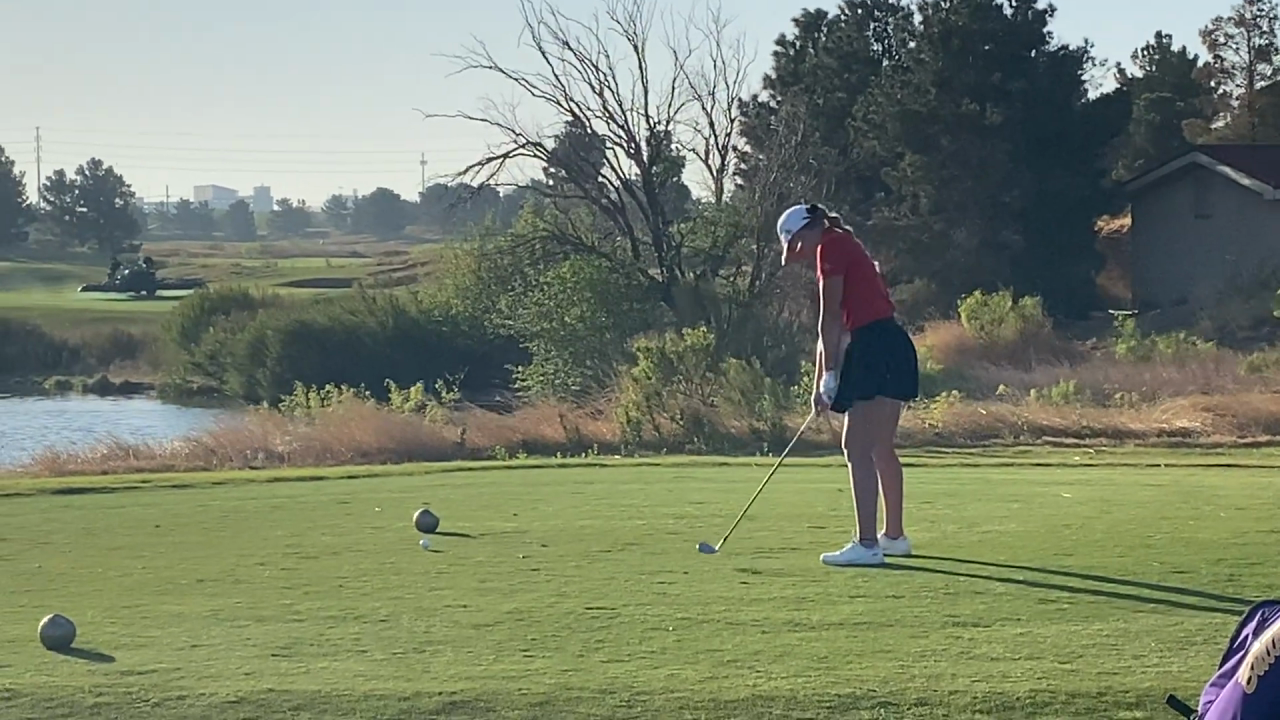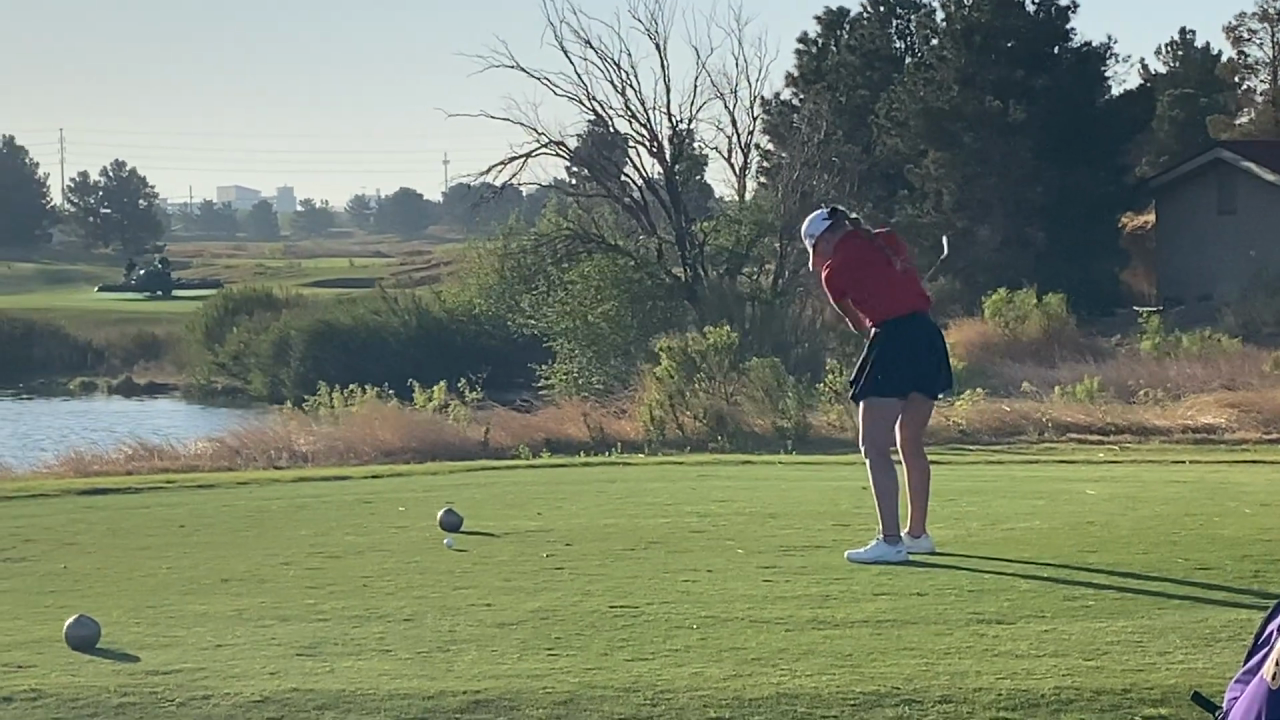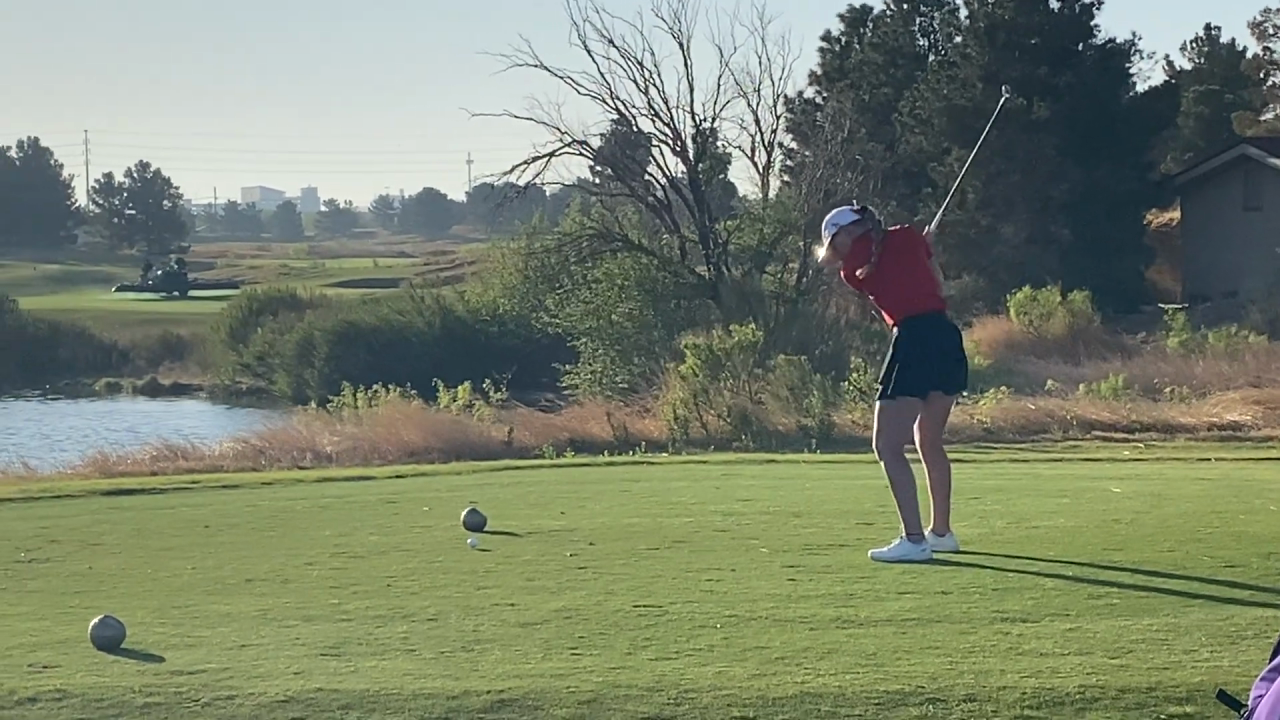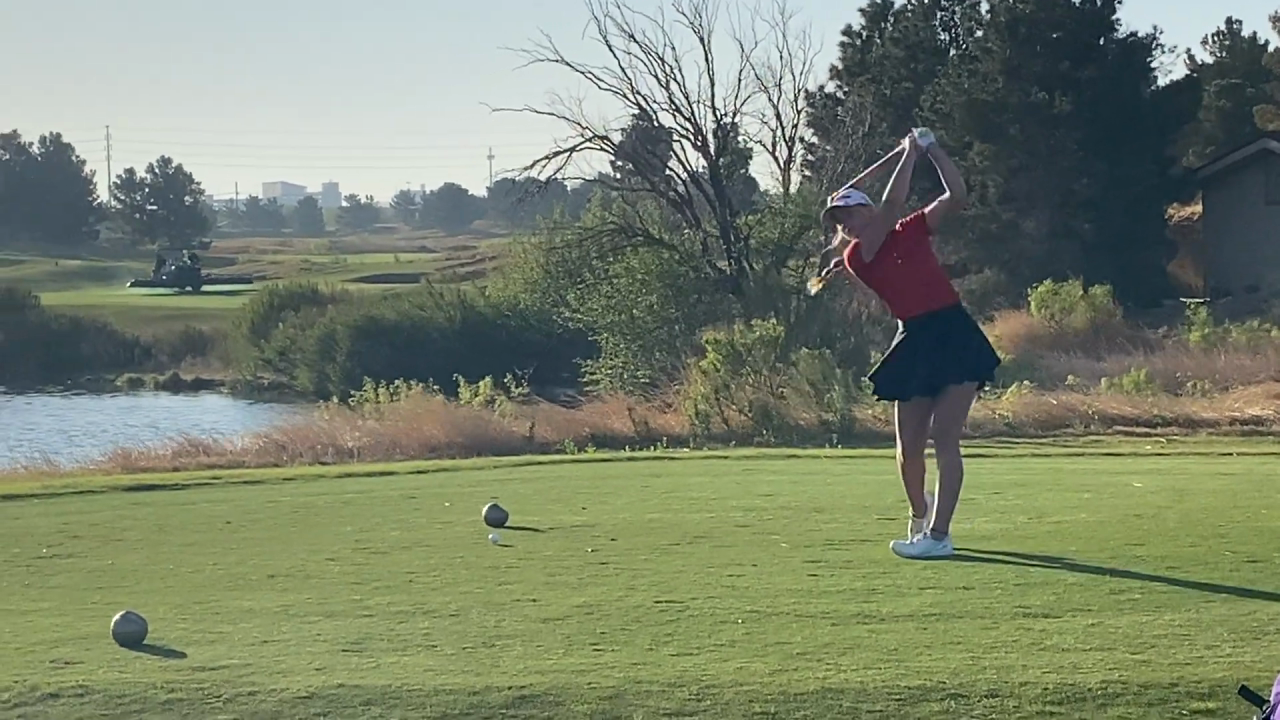
dt=0.7s
person 1, frame 1
left shoulder: (832, 247)
right shoulder: (838, 251)
left elbow: (831, 320)
right elbow: (829, 328)
left wrist: (830, 375)
right wrist: (820, 383)
left hip: (876, 348)
right hip: (887, 348)
left knee: (857, 448)
right knee: (881, 449)
left ankle: (867, 544)
right ankle: (894, 536)
person 1, frame 2
left shoulder: (834, 271)
right shoulder: (888, 240)
left hip: (892, 343)
right hip: (928, 337)
left knee: (874, 447)
right knee: (911, 446)
left ankle: (890, 541)
right ankle: (917, 534)
person 1, frame 3
left shoulder: (853, 267)
right shoulder: (909, 236)
right elbow: (936, 283)
left hip: (915, 344)
right hip: (946, 338)
left knee: (888, 446)
right knee: (929, 443)
left ankle: (914, 539)
right ankle: (941, 531)
person 1, frame 4
left shoulder: (911, 231)
right shoulder: (855, 257)
left elbow: (956, 197)
right elbow: (888, 208)
left wrist: (930, 148)
right wrist: (912, 152)
left hip: (955, 335)
right hip: (915, 345)
left knee: (945, 439)
right knee: (909, 448)
left ankle: (938, 535)
right ankle: (920, 517)
